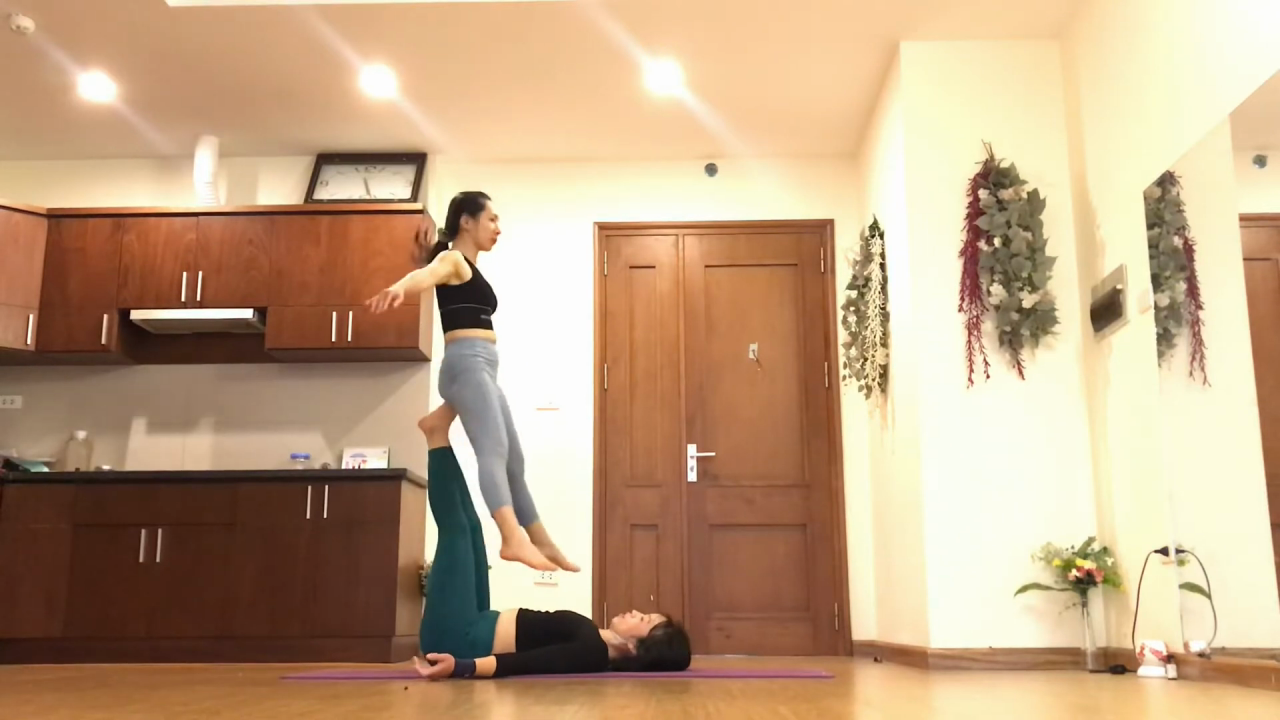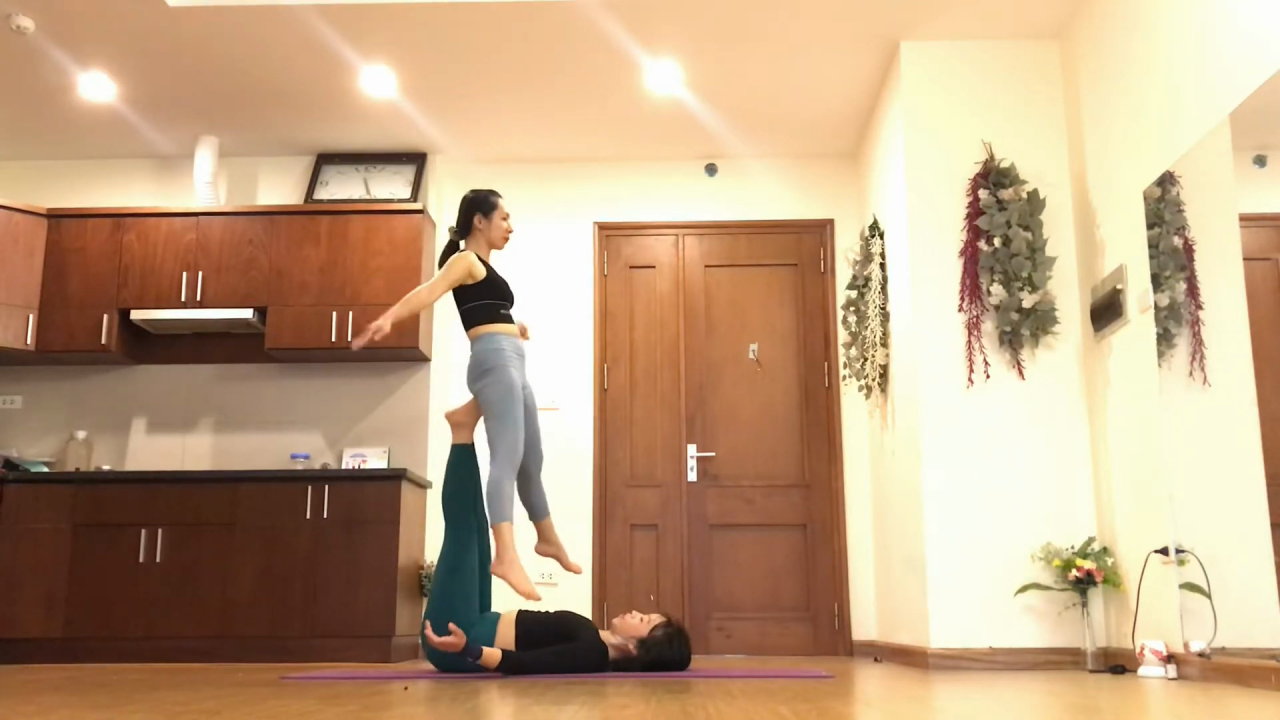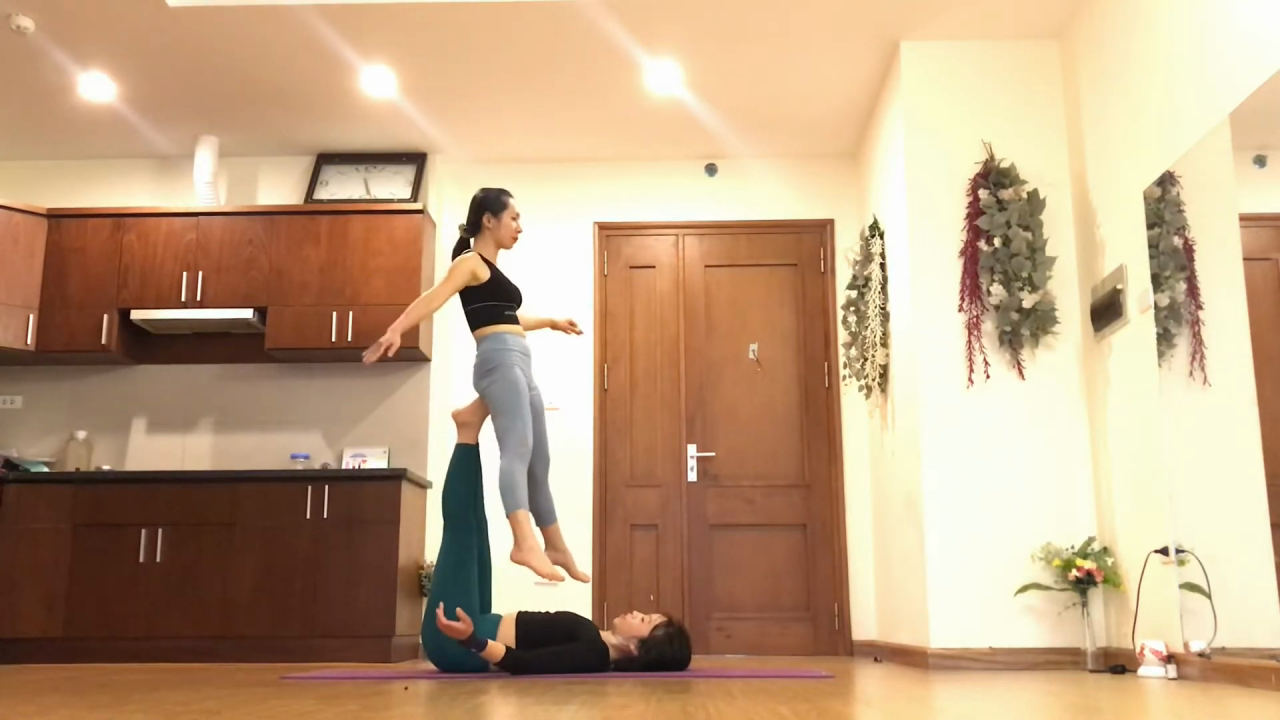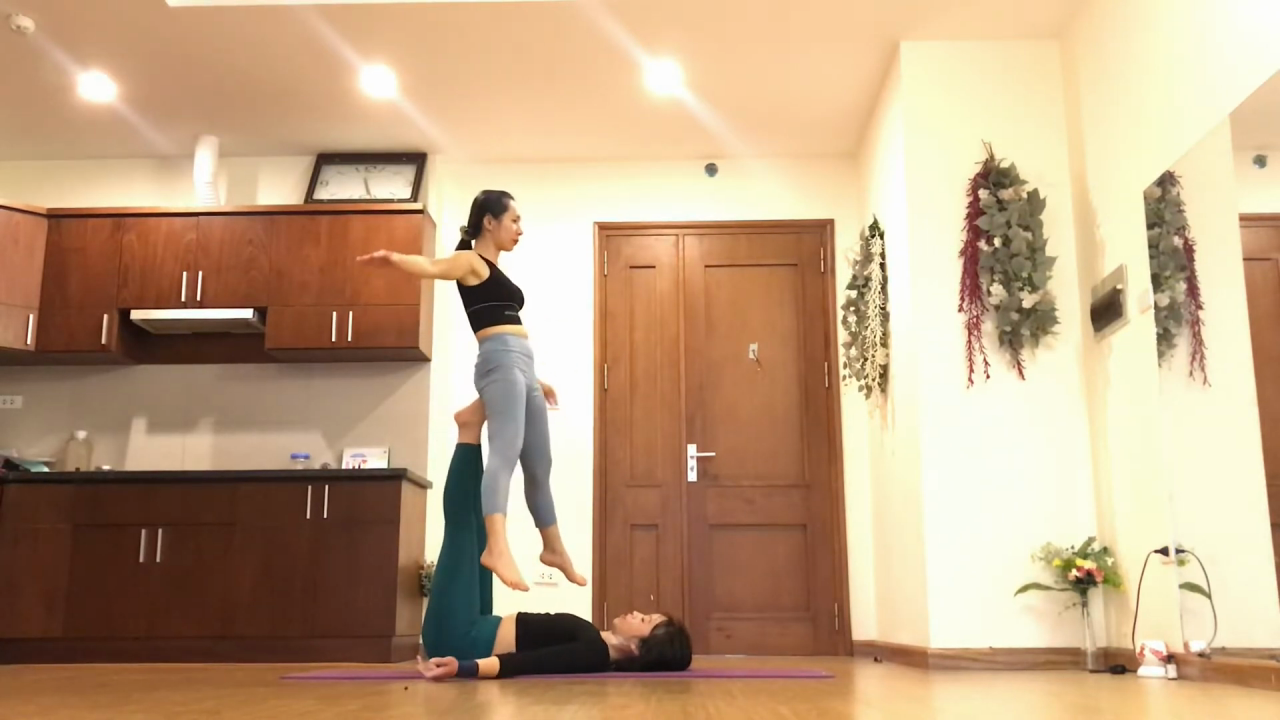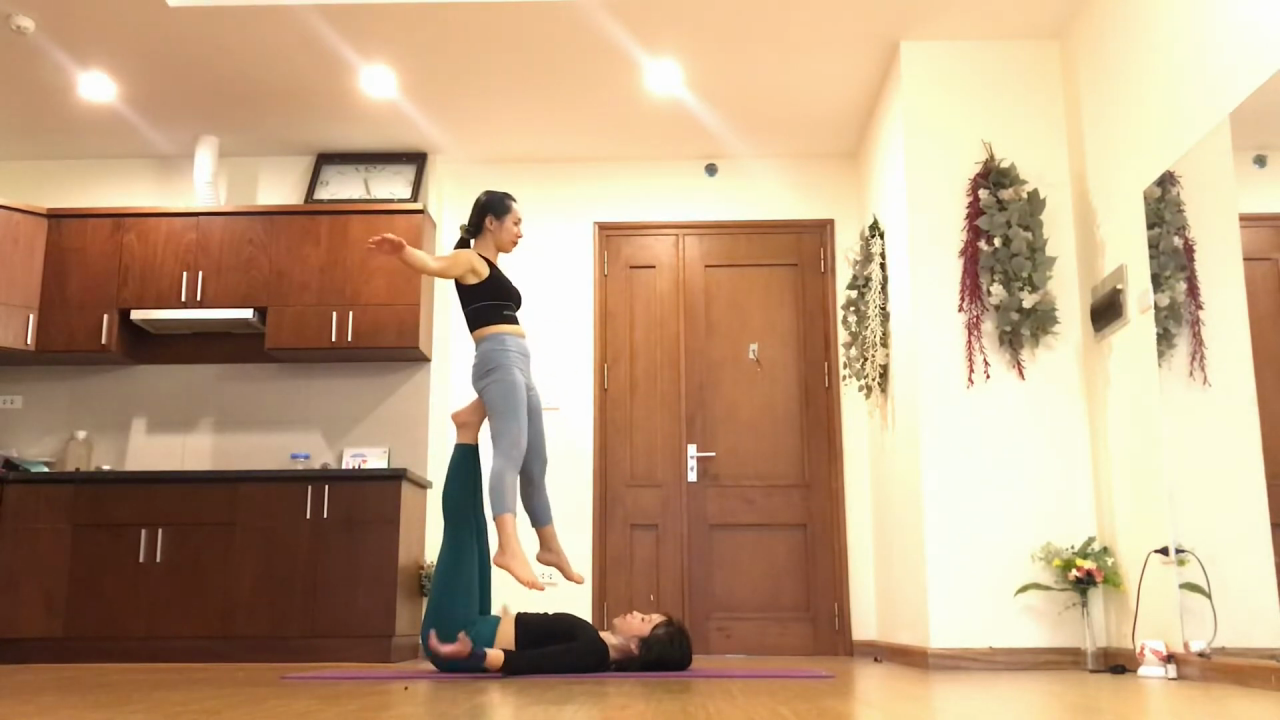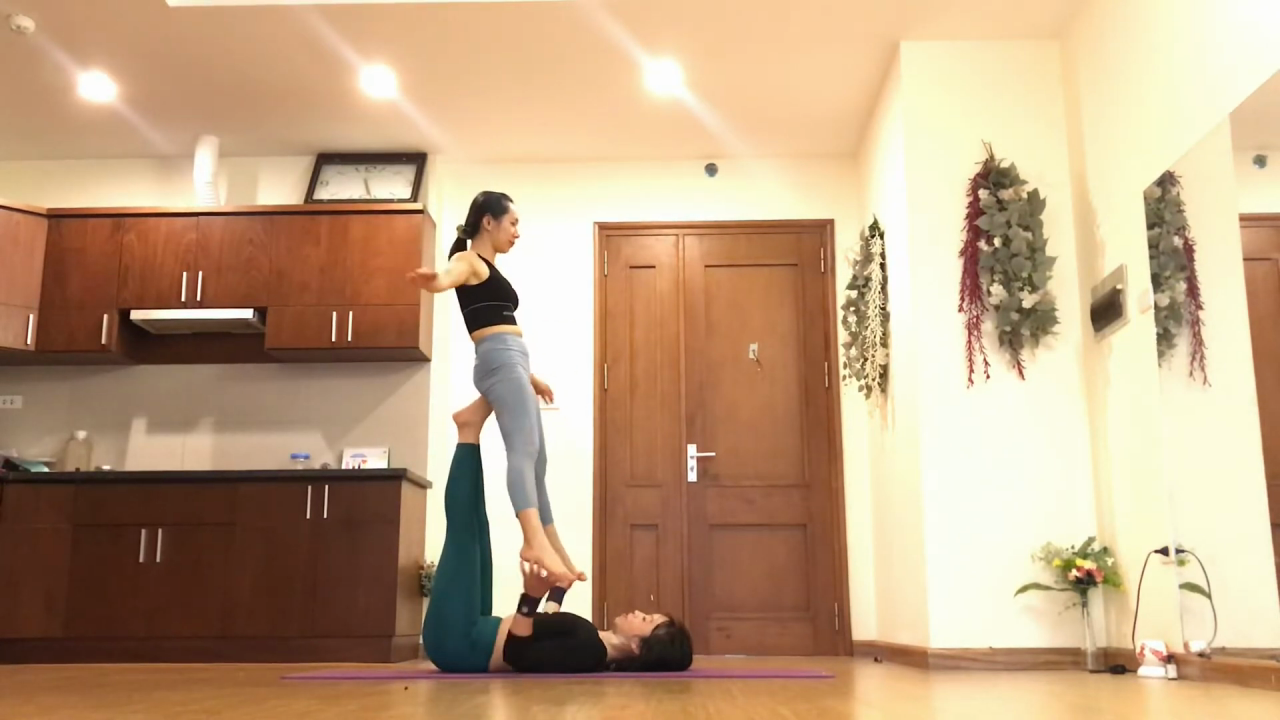
dt=0.5s
person 1, frame 1
left shoulder: (470, 269)
right shoulder: (452, 260)
right elbow: (422, 276)
right wrist: (399, 288)
left hip: (483, 368)
right hip: (467, 364)
left knee: (513, 461)
right knee: (494, 450)
left ankle: (540, 542)
right ankle: (514, 538)
person 1, frame 2
left shoulder: (482, 267)
right shoulder: (465, 260)
right elbow: (427, 292)
right wrist: (386, 319)
left hip: (511, 364)
right hip: (494, 360)
left knee: (530, 461)
right knee: (508, 456)
left ankle: (548, 538)
right ankle: (506, 555)
person 1, frame 3
left shoulder: (492, 271)
right shoulder: (470, 262)
right elbow: (433, 298)
left wrist: (549, 322)
right wrist: (395, 329)
left hip: (518, 364)
right hip: (500, 361)
left knee: (538, 462)
right knee: (518, 450)
left ankle: (554, 546)
right ankle: (525, 543)
person 1, frame 4
left shoulder: (494, 272)
right shoulder: (471, 261)
right elbow: (429, 267)
left wrist: (537, 379)
right wrist: (394, 258)
left hip: (521, 365)
right hip: (501, 362)
left knee: (538, 465)
right knee: (507, 449)
left ankle: (553, 547)
right ankle: (497, 547)
person 1, frame 5
left shoulder: (492, 272)
right shoulder: (470, 261)
right elbow: (431, 264)
left wrist: (483, 399)
right wrist: (403, 250)
left hip: (517, 365)
right hip: (499, 361)
left knee: (535, 464)
right knee: (511, 450)
left ankle: (550, 546)
right ankle: (509, 546)
person 1, frame 6
left shoulder: (489, 270)
right shoulder: (469, 260)
right elbow: (448, 277)
left wrist: (532, 377)
right wrist: (434, 278)
left hip: (511, 365)
right hip: (499, 363)
left knee: (534, 460)
right knee: (523, 450)
left ankle: (552, 546)
right ankle: (534, 542)
person 2, frame 1
left shoulder: (592, 653)
right shoulder: (593, 640)
left elbow: (519, 664)
left wrist: (460, 666)
left hip: (456, 642)
right hip: (469, 634)
left knee: (455, 529)
left ankle: (438, 434)
person 2, frame 2
left shoulder: (592, 654)
right shoulder: (594, 642)
left elbow: (520, 664)
left wrist: (465, 649)
left hip: (452, 644)
right hip: (471, 632)
left knee: (462, 531)
left ankle: (463, 431)
right ankle: (464, 429)
person 2, frame 3
left shoulder: (594, 655)
right shoulder: (594, 643)
left elbow: (521, 663)
left wrist: (471, 640)
left hip: (454, 647)
right hip: (474, 632)
left knee: (461, 532)
left ankle: (468, 431)
person 2, frame 4
left shoulder: (594, 653)
right shoulder: (595, 643)
left elbow: (519, 664)
left wrist: (461, 667)
left hip: (458, 643)
right hip: (470, 639)
left knee: (462, 532)
left ankle: (470, 429)
person 2, frame 5
left shoulder: (594, 653)
right shoulder: (594, 644)
left elbow: (521, 662)
left wrist: (471, 653)
left hip: (458, 637)
right hip: (472, 635)
left knee: (460, 533)
left ankle: (468, 430)
person 2, frame 6
left shoulder: (590, 651)
right shoulder: (593, 643)
left elbow: (514, 653)
left wrist: (532, 595)
left hip: (457, 644)
right hip: (468, 642)
left knee: (464, 533)
left ankle: (469, 431)
right ankle: (471, 429)
